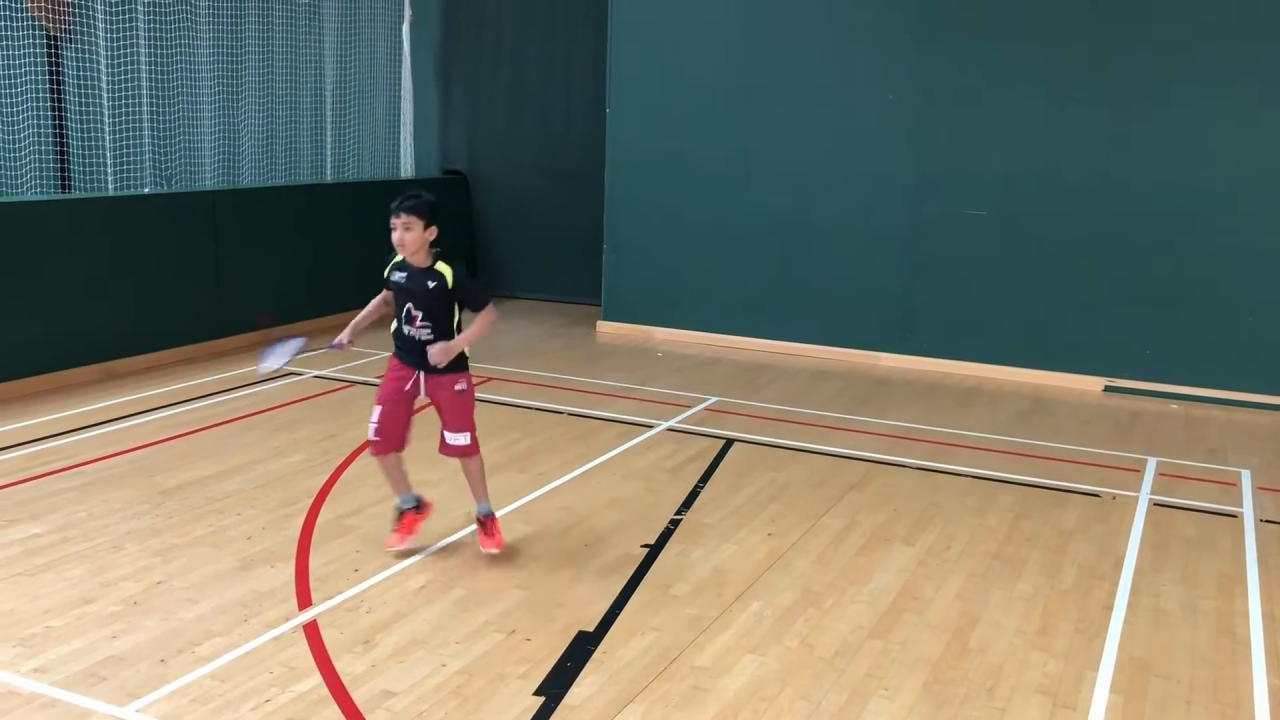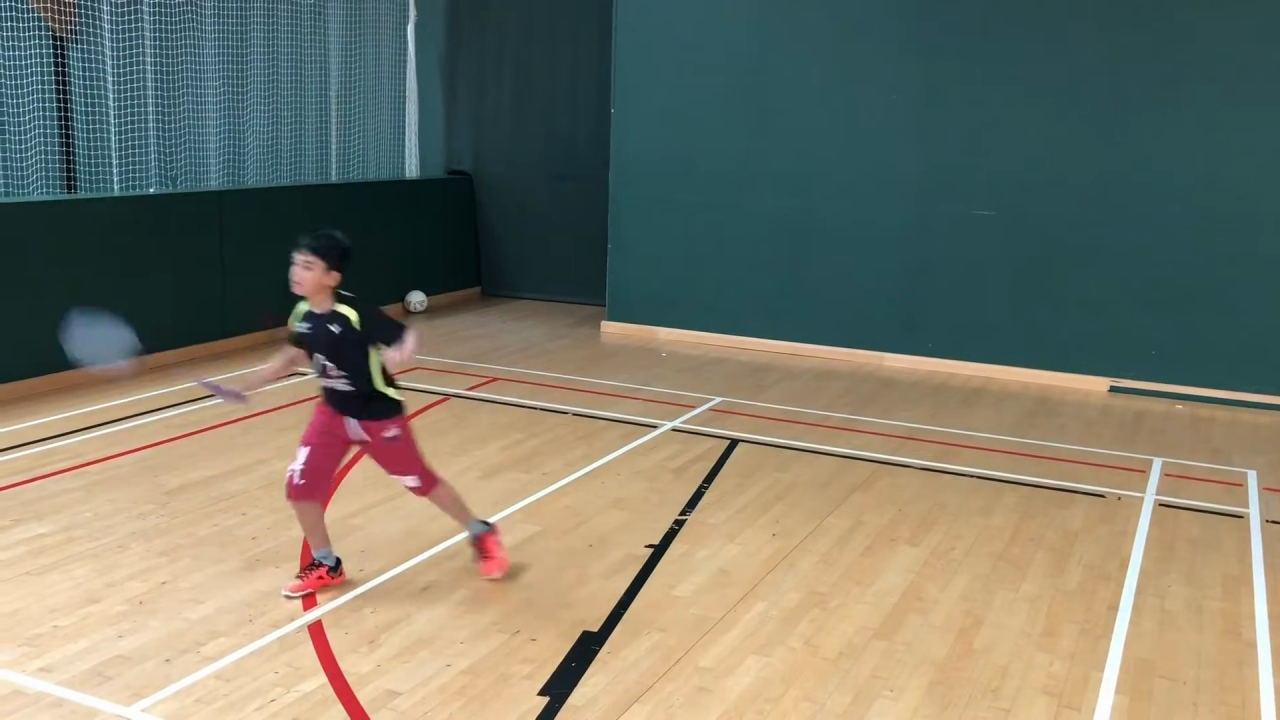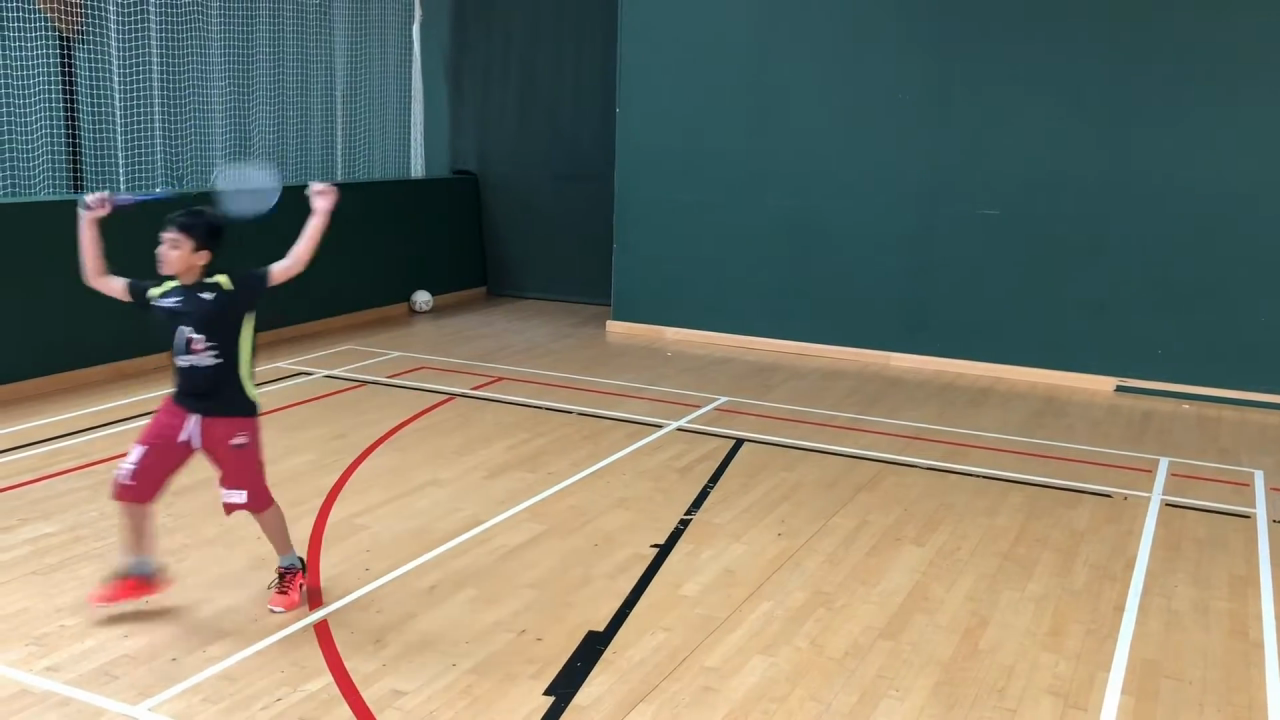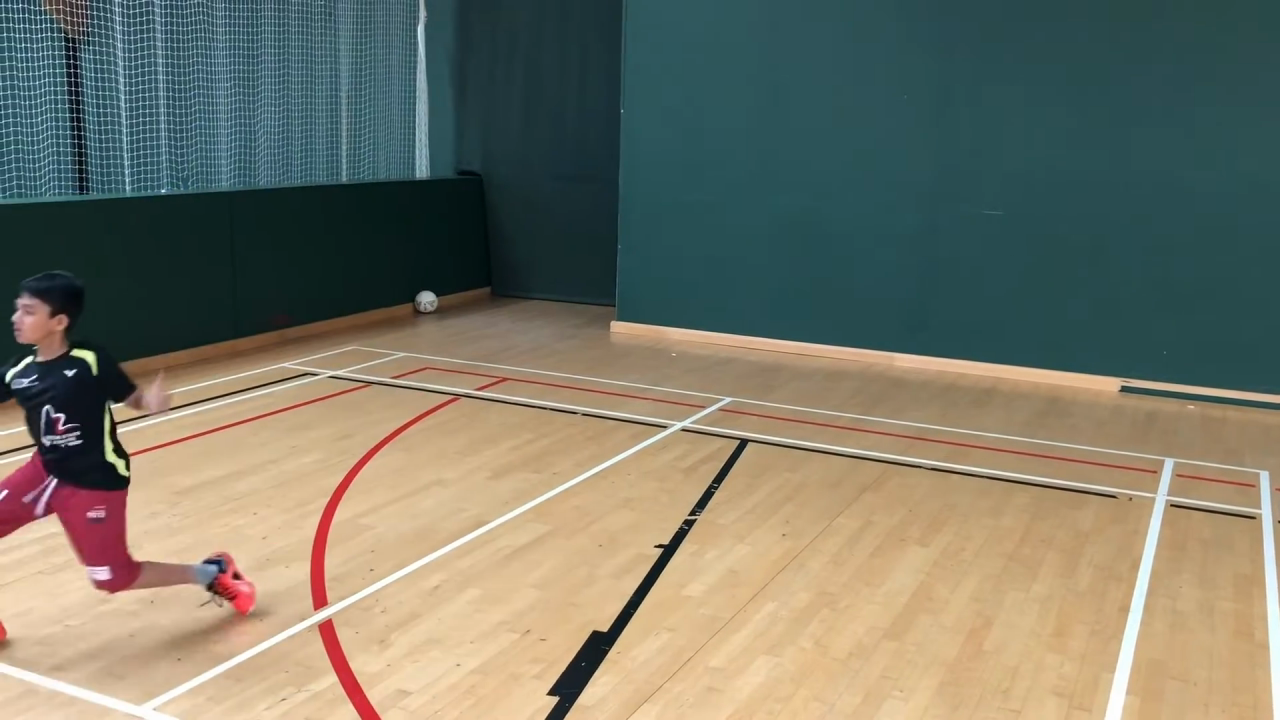
dt=0.3s
person 1, frame 1
left shoulder: (449, 274)
right shoulder: (395, 266)
left elbow: (488, 313)
left wrist: (455, 345)
right wrist: (353, 327)
left hip: (447, 370)
right hip: (403, 364)
left knee: (462, 444)
right knee: (381, 440)
left ankle: (485, 516)
right ankle: (410, 506)
person 1, frame 2
left shoulder: (355, 314)
right shoulder: (302, 315)
left elbow: (409, 336)
right elbow: (292, 356)
left wrist: (402, 356)
right wrist: (247, 385)
left hip: (378, 413)
right hip: (335, 410)
left knee: (422, 481)
right knee: (299, 486)
left ankle: (481, 534)
right ankle: (326, 564)
person 1, frame 3
left shoulder: (231, 287)
right shoulder: (161, 293)
left elbow: (292, 265)
right elbow: (97, 279)
left wrist: (320, 214)
right wrist: (88, 222)
left hip: (230, 414)
right hip: (182, 409)
left knee: (250, 497)
right knee: (129, 483)
left ankle: (291, 568)
right ankle: (139, 572)
person 1, frame 4
left shoulder: (91, 362)
left elbow: (138, 397)
left wrist: (158, 399)
left hip: (96, 482)
right hip: (47, 471)
left knee: (114, 577)
left ankle: (214, 572)
